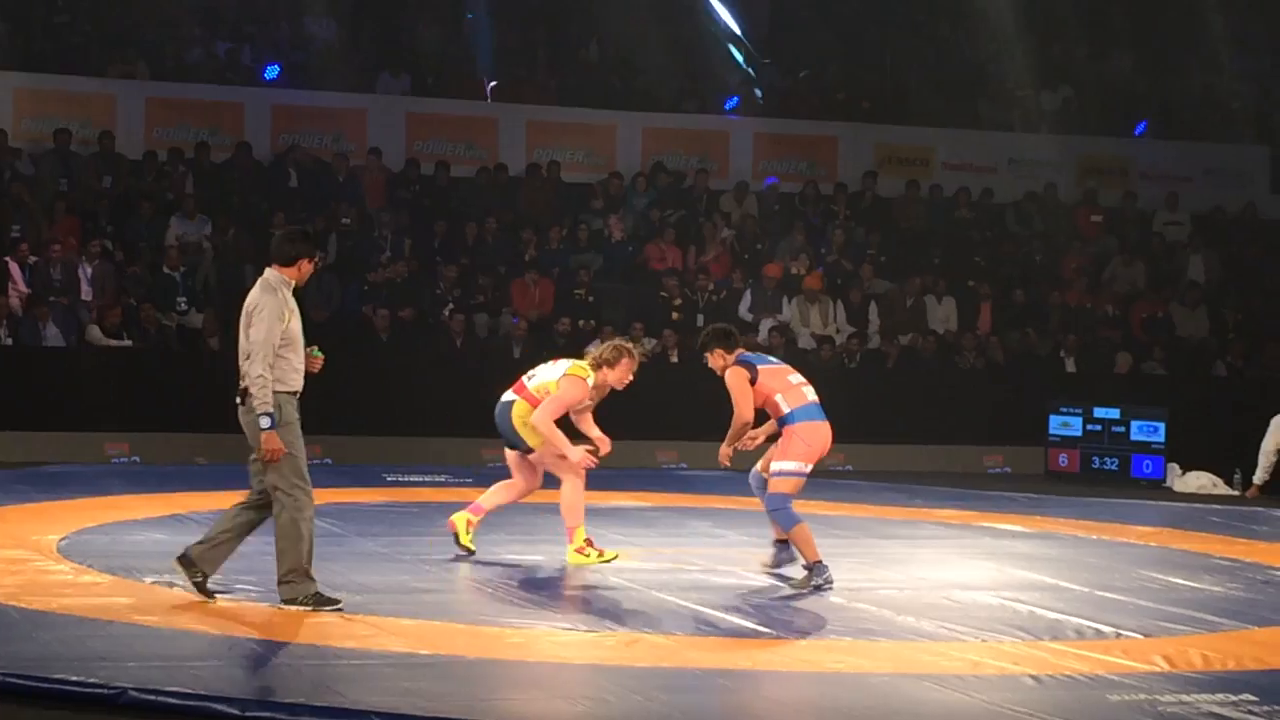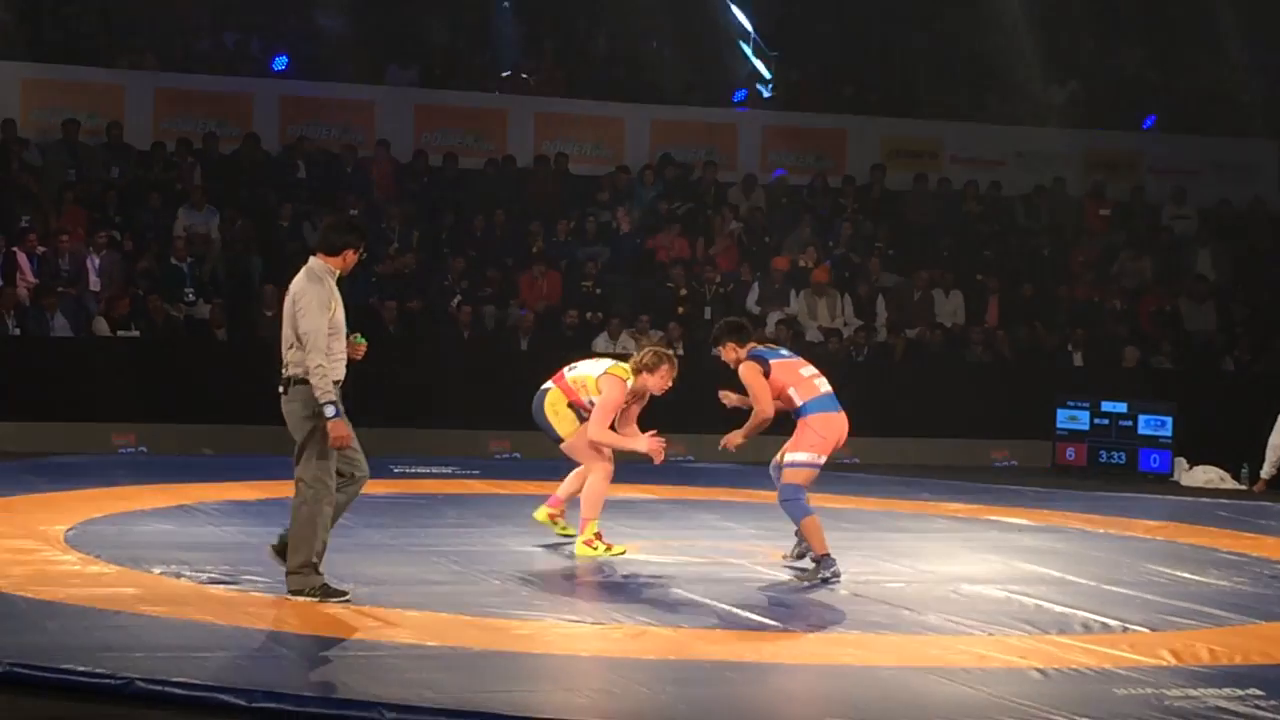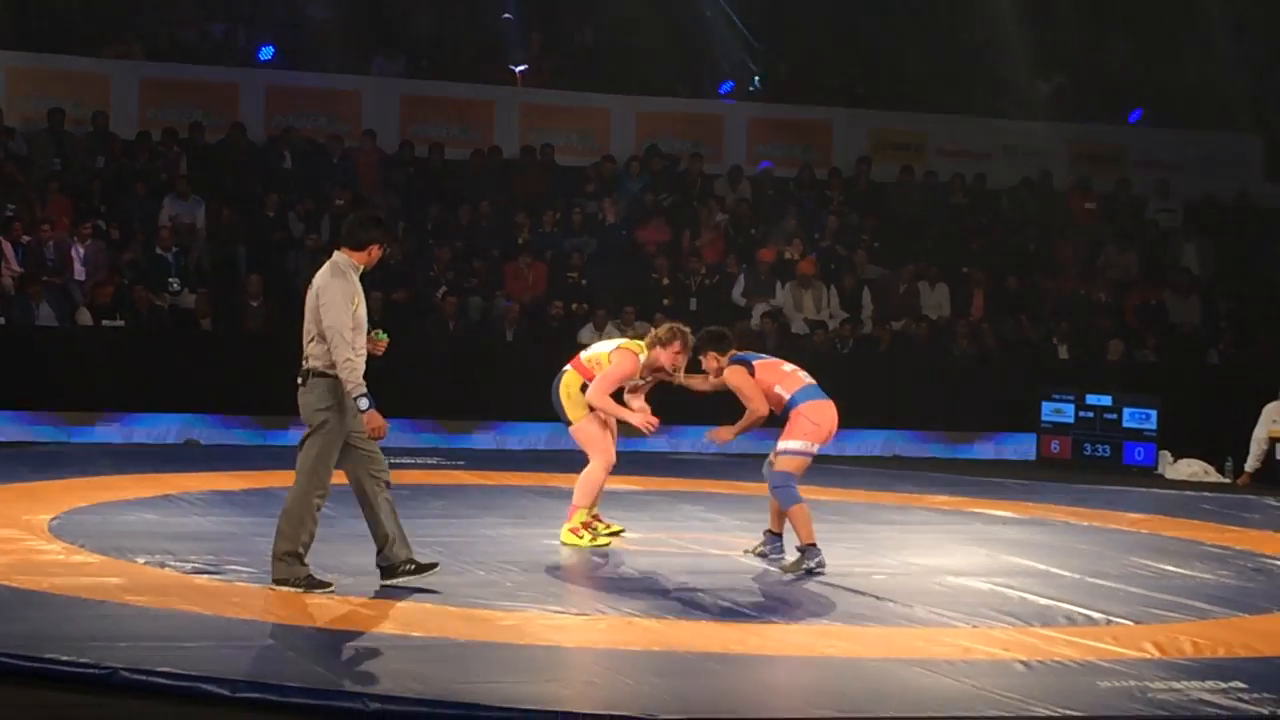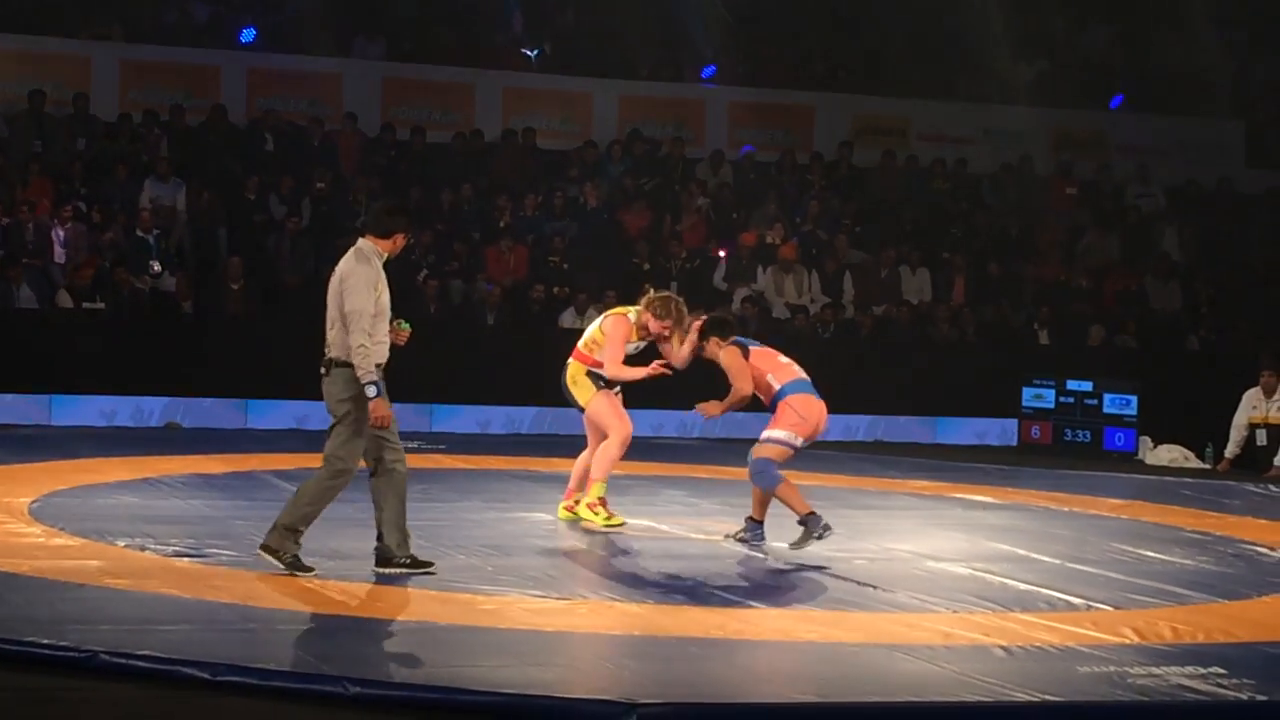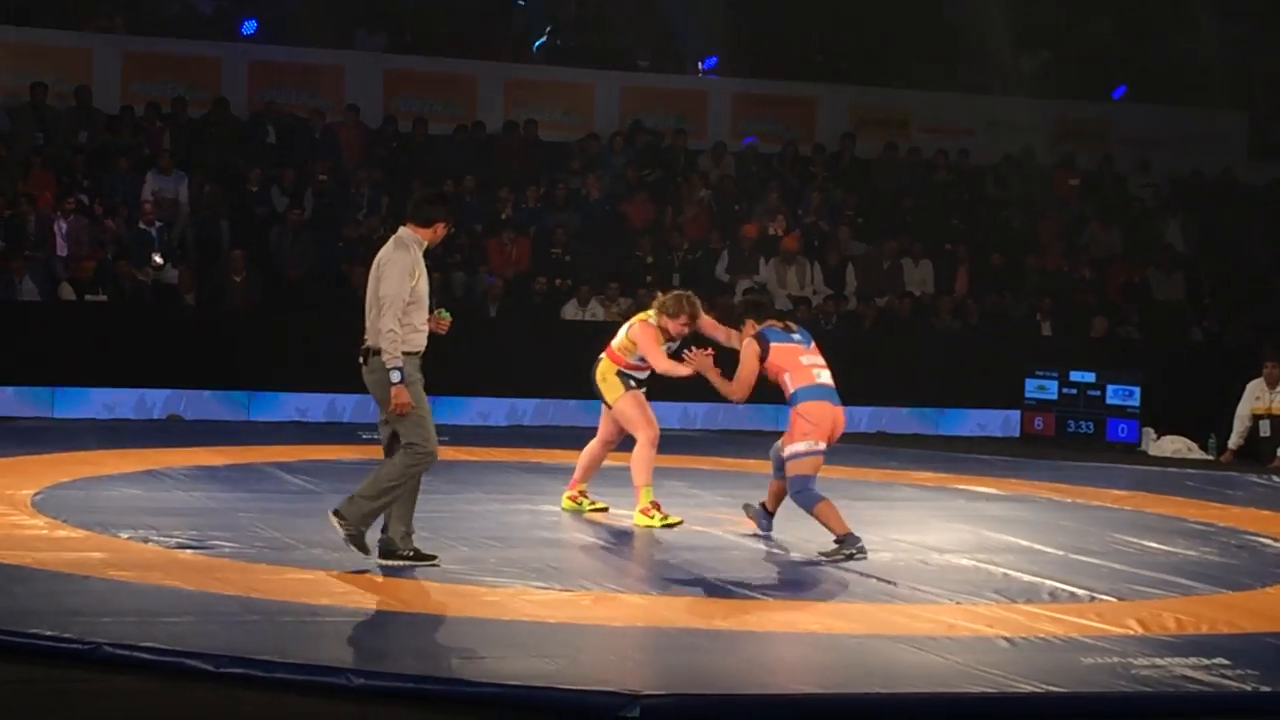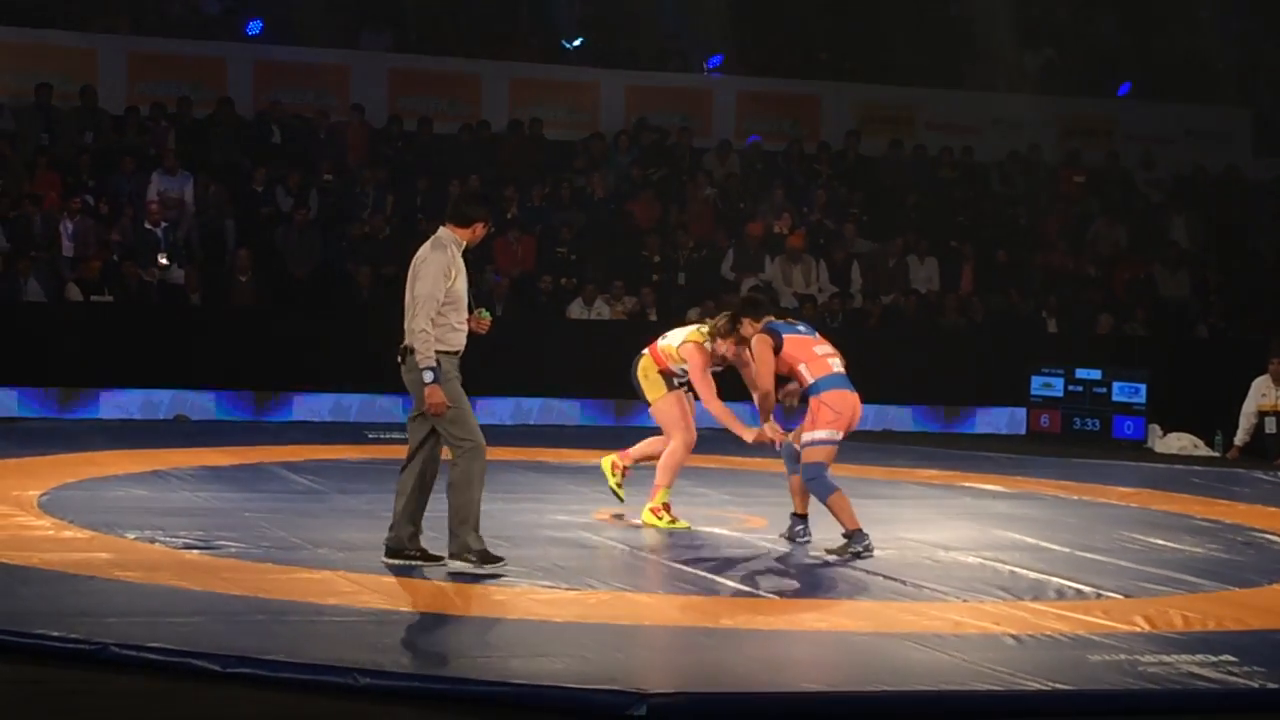
dt=0.2s
person 1, frame 1
left shoulder: (276, 292)
right shoulder: (271, 297)
right elbow: (258, 367)
left wrist: (301, 361)
right wrist: (267, 427)
left hip: (277, 406)
right hip: (273, 407)
left knee: (265, 496)
right knee: (294, 496)
left ankle: (199, 557)
right ankle: (297, 588)
person 1, frame 2
left shoulder: (320, 281)
right shoulder: (313, 287)
right elbow: (313, 357)
left wrist: (343, 349)
right wrist: (333, 414)
left hip: (317, 395)
right hip: (310, 395)
left knee: (354, 472)
right knee: (315, 487)
left ankle: (294, 543)
right ankle: (303, 578)
person 1, frame 3
left shoulder: (343, 276)
right shoulder: (336, 280)
right elbow: (340, 351)
left wrist: (365, 344)
right wrist: (366, 406)
left hip: (338, 391)
right hip: (328, 389)
left knee: (373, 473)
right knee: (313, 481)
left ankle: (395, 560)
right ankle: (288, 569)
person 1, frame 4
left shoulder: (367, 264)
right shoulder: (362, 268)
left elbow: (360, 329)
right elbow: (358, 337)
left wrist: (387, 335)
right wrist: (374, 394)
left hip: (360, 380)
right hip: (352, 379)
left knee: (391, 464)
right knee: (338, 467)
left ankle: (394, 552)
right ankle: (281, 540)
person 1, frame 5
left shoulder: (407, 252)
right shoulder: (401, 255)
right elbow: (387, 323)
left wrist: (427, 323)
right wrist: (398, 381)
left hip: (401, 364)
right hip: (393, 366)
left knee: (403, 450)
right knee: (421, 448)
left ankle: (396, 543)
right ankle: (353, 512)
person 1, frame 6
left shoulder: (448, 253)
right shoulder: (438, 255)
right elbow: (421, 323)
left wrist: (465, 323)
right wrist: (432, 381)
left hip: (438, 365)
right hip: (433, 366)
left knee: (423, 456)
right knee: (469, 447)
left ankle: (402, 542)
right ankle: (464, 544)
person 2, frame 1
left shoulder: (735, 372)
right shoulder: (763, 361)
left elbow: (744, 417)
left wrist: (728, 445)
right wrist: (763, 433)
left hip: (802, 432)
right hip: (816, 426)
left knee: (777, 505)
right knee: (760, 476)
left ankle: (819, 571)
right ankle: (783, 547)
person 2, frame 2
left shoulder: (748, 366)
right shoulder: (775, 353)
left elbow: (765, 413)
left wrist: (742, 434)
right wrist: (743, 402)
left hip: (817, 422)
right hip: (834, 418)
left knee: (790, 495)
right knee: (779, 469)
left ankle: (827, 564)
right ankle: (806, 539)
person 2, frame 3
left shoulder: (734, 370)
right shoulder: (749, 360)
left elbow: (760, 410)
right elbow: (713, 384)
left wrist: (732, 431)
right wrist: (679, 379)
left hip: (809, 413)
right hip: (823, 409)
left knee: (781, 483)
right knee: (774, 468)
left ankle: (811, 554)
right ankle: (773, 541)
person 2, frame 4
left shoulder: (728, 352)
right shoulder: (750, 347)
left elbow: (744, 389)
left wrist: (721, 407)
left hip: (796, 406)
right hip: (813, 405)
left knee: (761, 471)
right knee: (759, 459)
left ankle: (813, 521)
right ankle: (754, 527)
person 2, frame 5
left shoulder: (754, 342)
right shoulder: (801, 334)
left elbow: (737, 394)
left wrist: (709, 372)
left hip: (809, 411)
right hip: (834, 411)
left knee: (800, 490)
right knee: (781, 454)
left ankle: (850, 541)
right ankle: (766, 515)
person 2, frame 6
left shoulder: (761, 338)
right shoulder: (800, 327)
left elbow: (765, 388)
left wrist: (766, 422)
left hip: (829, 400)
right hip: (849, 398)
left knee: (814, 477)
right knee: (792, 449)
left ankle: (858, 538)
right ankle: (799, 524)
person 3, frame 1
left shoulder: (600, 385)
right shoulder: (579, 386)
left elbow: (581, 414)
right elbow: (540, 418)
left wrist: (597, 435)
right wrist: (570, 451)
left hip: (510, 411)
right hip: (520, 415)
left knee: (527, 483)
right knee: (574, 473)
left ankle: (466, 518)
right ankle: (579, 546)
person 3, frame 2
left shoulder: (641, 390)
right shoulder: (617, 386)
left elbow: (625, 426)
right elbow: (595, 432)
left wrist: (648, 444)
right wrist: (638, 445)
left hip: (564, 405)
right hip: (554, 403)
left knee: (601, 462)
right knee: (602, 467)
left ankle: (553, 508)
right ankle: (587, 539)
person 3, frame 3
left shoulder: (657, 367)
right shoulder: (630, 359)
left elbow: (633, 395)
right elbow: (594, 396)
left wrist: (640, 408)
right wrist: (631, 417)
left hip: (586, 389)
right hip: (572, 388)
left knee: (606, 458)
right knee: (603, 458)
left ankle: (588, 517)
right ankle: (574, 527)
person 3, frame 4
left shoulder: (655, 326)
right shoulder: (621, 323)
left elbow: (680, 361)
right elbow: (611, 369)
left wrist: (693, 336)
right wrist: (642, 371)
left hip: (604, 378)
right hip: (581, 376)
left knee: (600, 445)
right knee: (622, 432)
left ankle: (570, 502)
right ankle: (592, 501)
person 3, frame 5
left shoulder: (679, 321)
right shoulder: (645, 328)
left elbow: (723, 334)
right elbow: (661, 365)
right wrist: (691, 369)
left hip: (631, 377)
right hip: (612, 375)
left knee: (607, 439)
right knee: (649, 434)
left ankle: (574, 493)
right ankle: (645, 508)
person 3, frame 6
left shoulder: (732, 347)
right shoulder: (696, 349)
left elbow: (755, 385)
right elbow: (710, 401)
right wrist: (744, 431)
left hip: (672, 374)
right hip: (651, 372)
left knee: (678, 439)
right knee: (684, 438)
left ankle: (619, 461)
right ankle: (656, 508)
